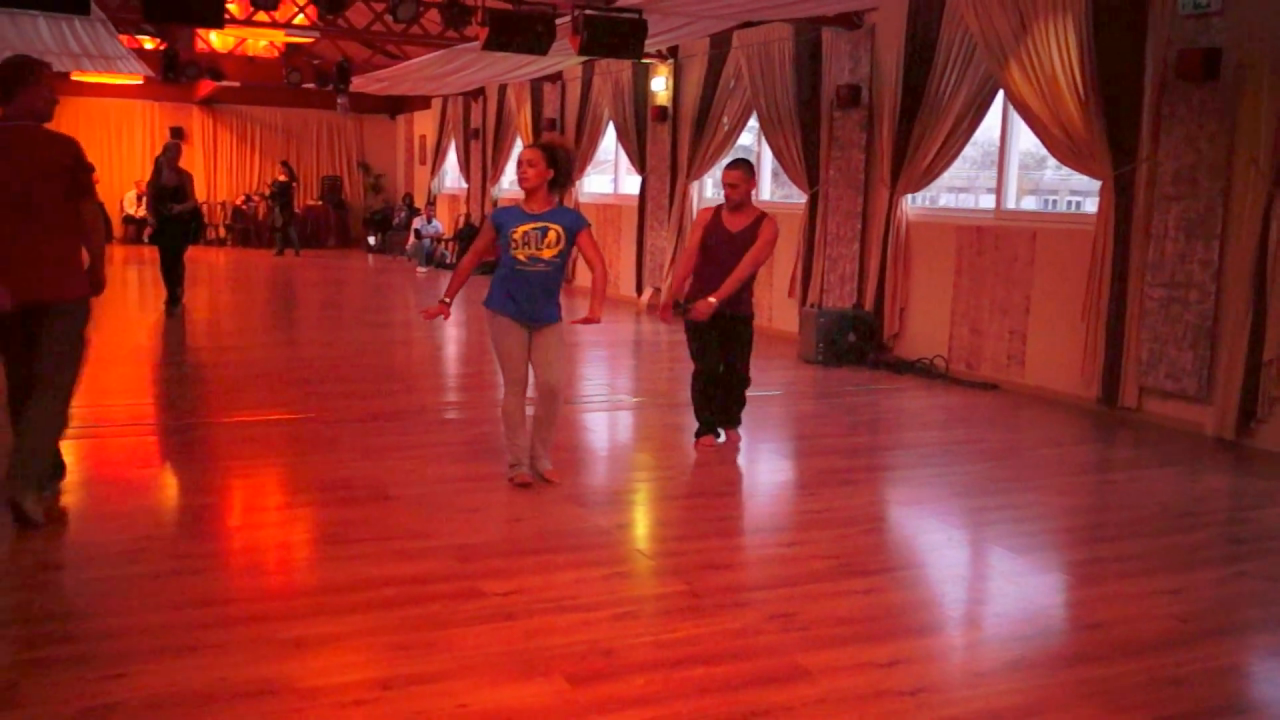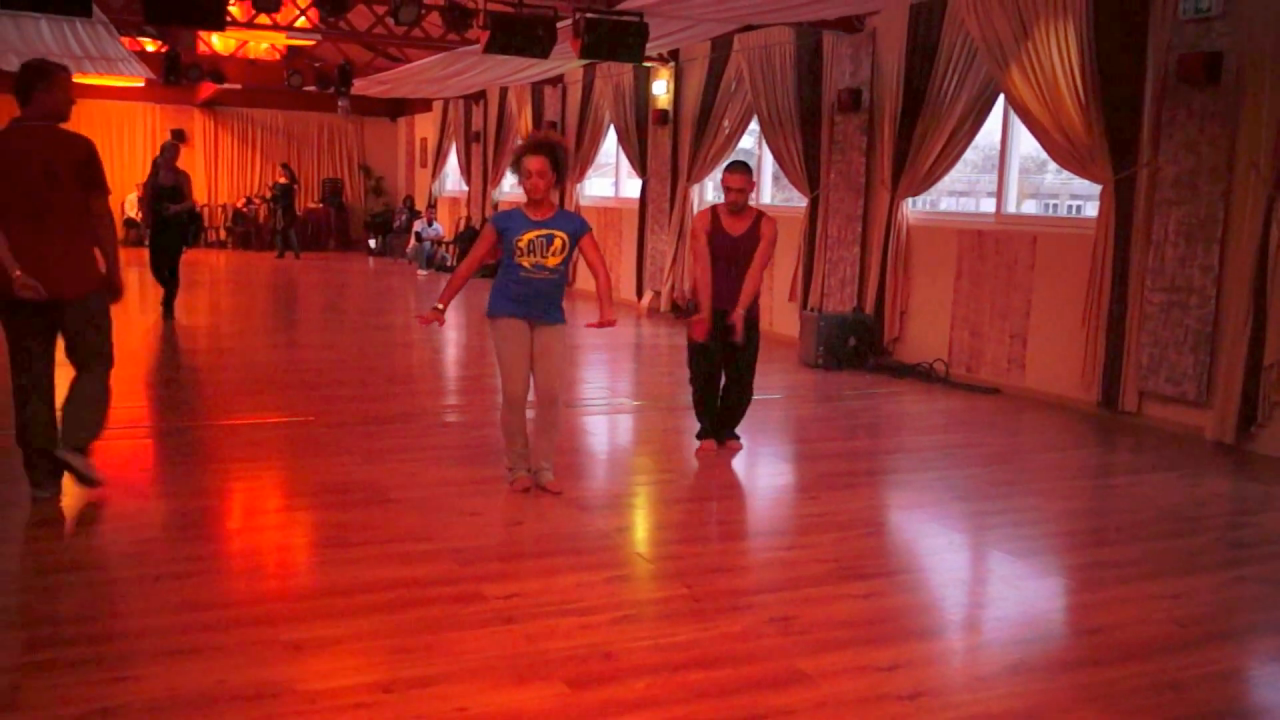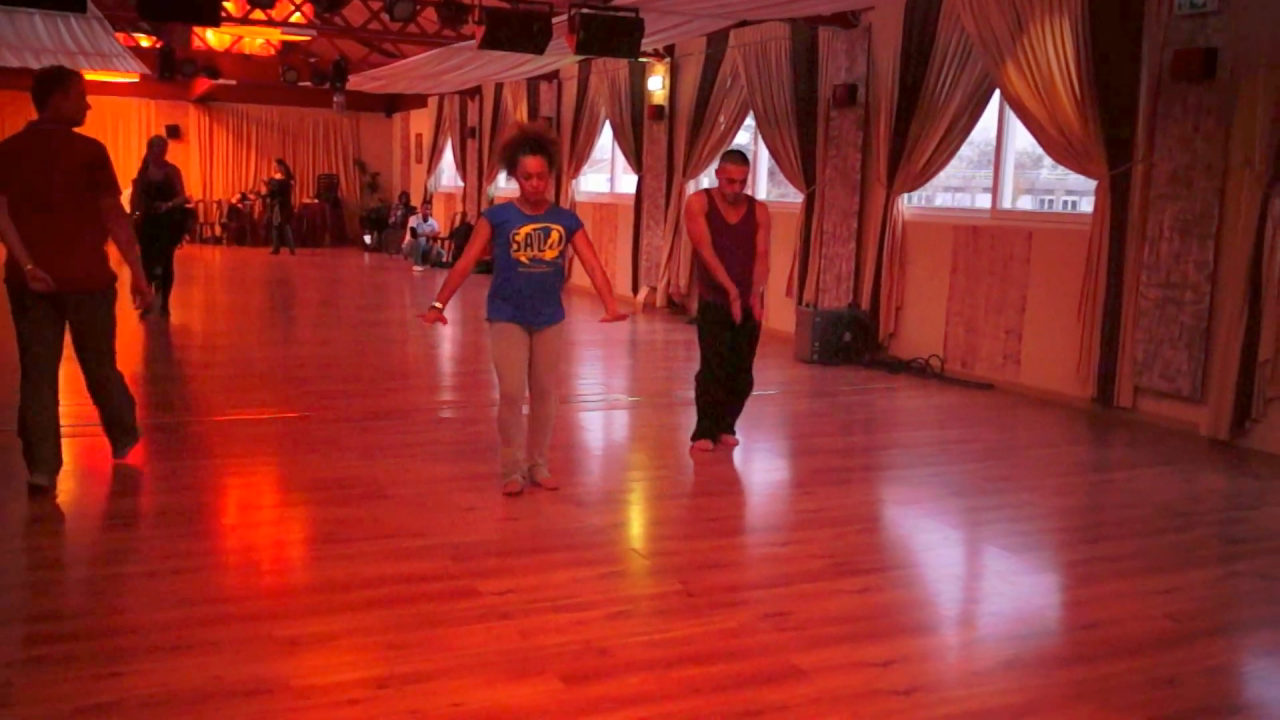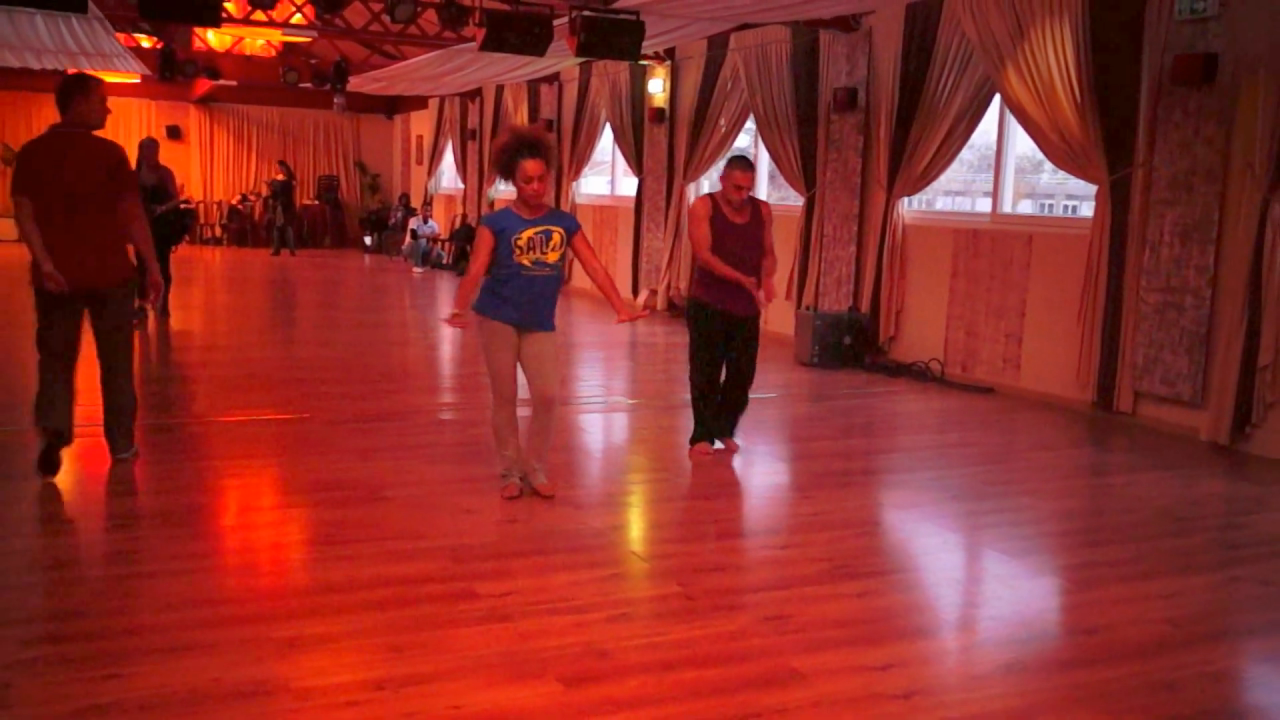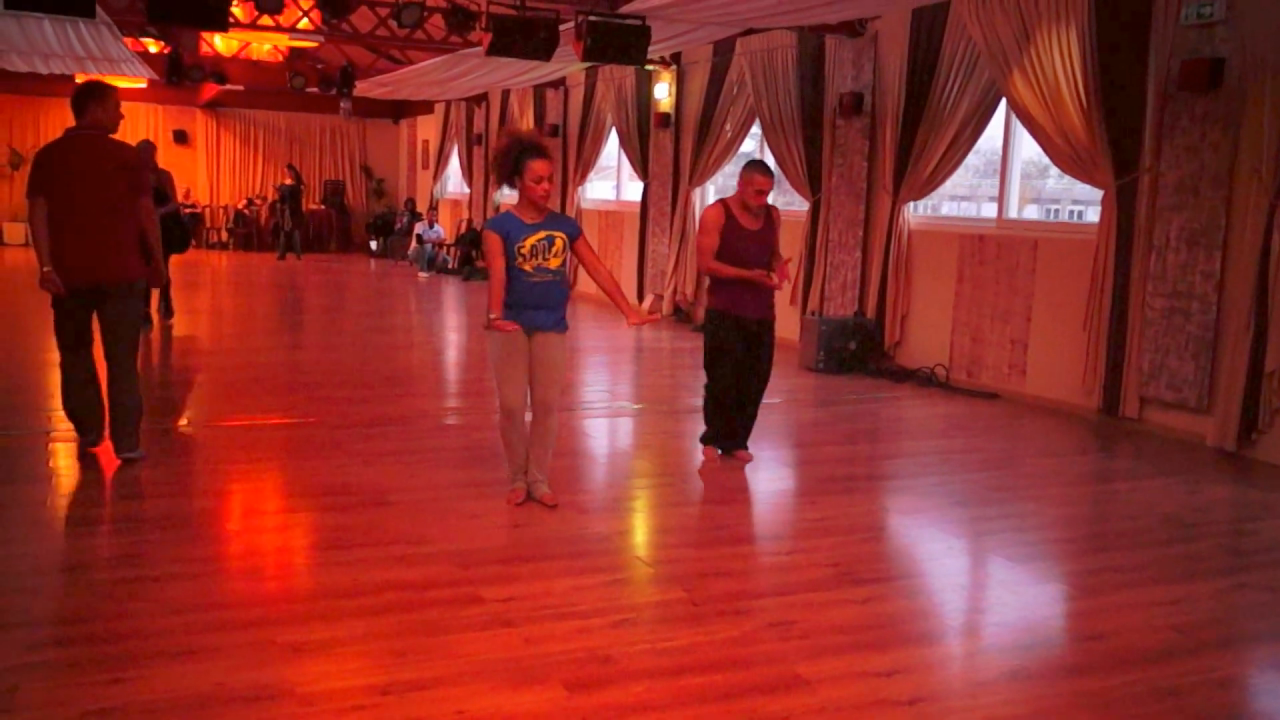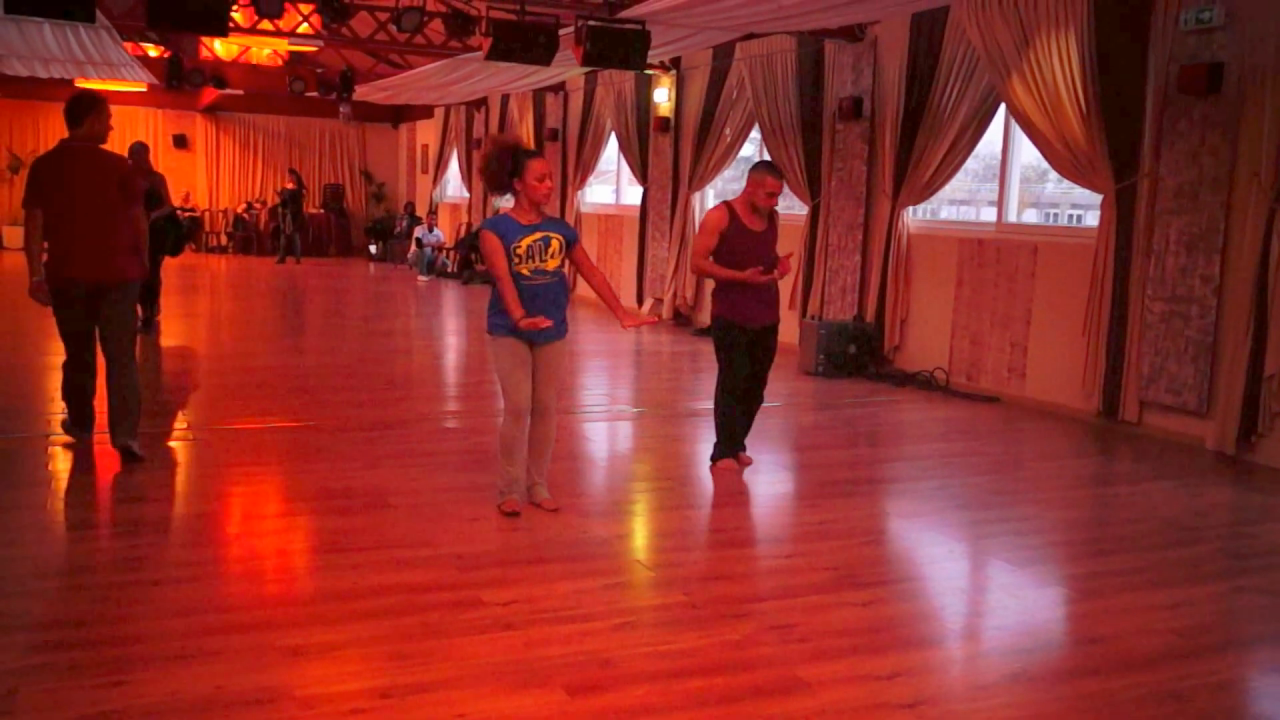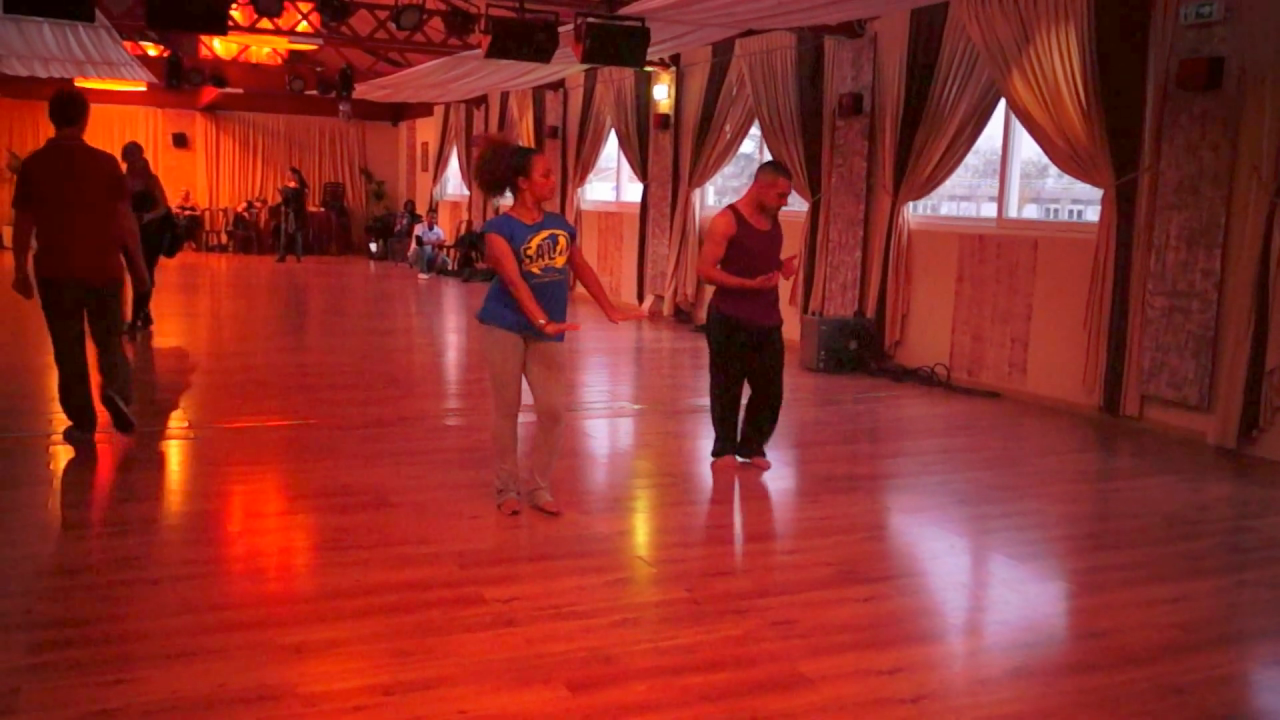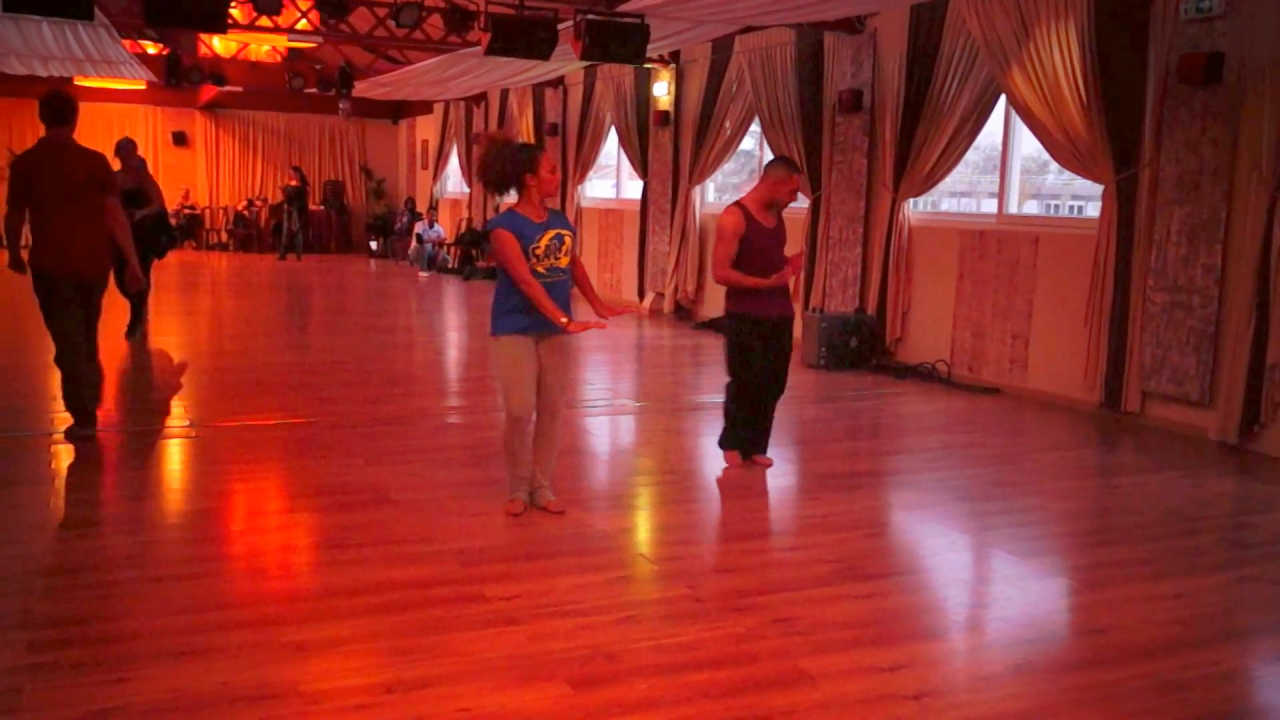
dt=0.2s
person 1, frame 1
right shoulder: (64, 149)
right elbow: (90, 217)
right wrist: (97, 268)
right hip: (59, 288)
right knee: (52, 389)
left ankle: (41, 481)
person 1, frame 2
right shoulder: (77, 148)
right elbow: (101, 216)
right wrist: (113, 270)
right hip: (76, 281)
right knee: (93, 366)
left ankle: (42, 477)
right ankle: (71, 446)
person 1, frame 3
right shoulder: (89, 150)
right elbow: (114, 215)
right wrist: (137, 271)
right hip: (86, 276)
left knee: (37, 374)
right knee: (100, 365)
left ankle: (42, 467)
right ankle: (123, 438)
person 1, frame 4
left shoulder: (31, 153)
right shoulder: (109, 153)
left elbow: (24, 214)
right elbow: (133, 215)
left wrist: (46, 265)
right wrist: (152, 267)
left hip: (57, 276)
right hip: (110, 273)
left knee: (55, 362)
right knee: (117, 362)
left ankle: (54, 429)
right ankle: (121, 442)
person 1, frame 5
left shoulder: (48, 156)
right shoulder: (124, 154)
left elbow: (38, 214)
right elbow: (146, 213)
left wrist: (47, 266)
right wrist: (156, 261)
left hip: (68, 271)
right hip: (121, 269)
left knee: (76, 352)
right knee: (122, 359)
left ankle: (90, 428)
right ankle: (127, 441)
person 1, frame 6
left shoulder: (44, 166)
right shoulder: (118, 165)
left elbow: (34, 224)
right elbow: (138, 220)
left wrist: (36, 275)
right wrist: (141, 262)
left hip: (67, 275)
right hip: (118, 272)
left knee: (79, 354)
right knee: (121, 356)
left ankle: (81, 423)
right ankle: (125, 433)
person 1, frame 7
left shoulder: (33, 165)
right shoulder: (105, 162)
left elbow: (23, 223)
right elbow: (125, 219)
left wrist: (21, 270)
right wrist: (139, 266)
left hip: (57, 271)
right hip: (104, 268)
left knee: (69, 351)
right knee: (110, 341)
left ankle: (83, 424)
right ankle: (116, 394)
person 1, frame 8
left shoulder: (25, 164)
right shoulder: (95, 161)
left elbow: (14, 217)
right elbow: (115, 215)
left wrist: (13, 253)
right wrist: (132, 263)
left hip: (51, 265)
right hip: (94, 263)
left knee: (68, 342)
right knee: (86, 336)
left ankle: (84, 418)
right ankle: (87, 406)
person 2, frame 1
left shoulder: (571, 220)
right shoulder: (503, 217)
left elbow: (598, 266)
right elbow: (471, 260)
left wrist: (596, 308)
right wrist: (446, 300)
left hip: (547, 316)
right hip: (505, 310)
left knee: (552, 387)
right knee: (514, 385)
left ankle: (541, 456)
right ankle: (518, 462)
person 2, frame 2
left shoulder: (574, 224)
right shoulder: (504, 221)
left elbow: (599, 270)
right elbow: (469, 265)
left wrist: (606, 311)
right wrist: (440, 306)
left hip: (550, 318)
right hip: (509, 314)
left knee: (550, 395)
right knee: (514, 395)
left ankle: (542, 467)
right ankle: (518, 466)
person 2, frame 3
left shoulder: (566, 220)
right shoulder: (497, 216)
left elbow: (592, 265)
right elbow: (466, 263)
left wrist: (611, 306)
right wrist: (439, 304)
left hip: (548, 318)
right hip: (507, 315)
left knee: (544, 393)
right knee: (512, 393)
left ankle: (538, 464)
right ankle: (512, 470)
person 2, frame 4
left shoulder: (565, 222)
right shoulder: (496, 223)
left elbow: (594, 267)
right elbow: (476, 269)
left wrist: (621, 307)
right wrist: (459, 311)
left hip: (540, 322)
right hip: (498, 316)
left knee: (547, 396)
right knee: (505, 397)
left ankle: (534, 468)
right ankle: (510, 473)
person 2, frame 5
left shoulder: (566, 226)
right shoulder: (499, 227)
left elbow: (598, 271)
right elbow: (498, 274)
left wrist: (630, 311)
right wrist: (495, 316)
left hip: (551, 325)
right hip: (513, 324)
left knee: (547, 404)
right knee: (512, 405)
left ankle: (538, 479)
right ankle: (517, 477)
person 2, frame 6
left shoulder: (561, 229)
right shoulder: (495, 228)
left elbow: (591, 274)
right elbow: (503, 277)
left wrist: (622, 314)
right wrist: (519, 317)
left hip: (551, 331)
right hip: (509, 331)
left knee: (545, 409)
right knee: (517, 408)
left ankle: (538, 484)
right ankle: (510, 489)
person 2, frame 7
left shoulder: (560, 224)
right shoulder: (499, 229)
left elbow: (583, 270)
right elbow: (514, 281)
left wrist: (611, 311)
right wrist: (541, 321)
left hip: (546, 332)
right hip: (505, 324)
left knee: (554, 410)
right knee: (507, 409)
left ankle: (538, 488)
right ankle: (507, 488)
person 2, frame 8
left shoulder: (561, 221)
right shoulder: (505, 226)
left elbow: (575, 267)
right elbow: (526, 281)
left wrist: (598, 306)
right wrist: (564, 320)
left hip: (553, 330)
right hip: (515, 327)
left knee: (551, 410)
right knee: (520, 411)
left ankle: (541, 487)
right ankle: (517, 487)
person 3, frame 1
left shoulder: (766, 226)
right shoulder: (707, 217)
left elbow: (745, 269)
right elbow: (689, 257)
left wrist: (713, 300)
right wrist: (672, 296)
left hip: (738, 312)
right hip: (700, 307)
left knee: (737, 373)
right knee: (707, 368)
left ankle: (729, 420)
right ankle: (706, 428)
person 3, frame 2
left shoulder: (765, 225)
right shoulder: (704, 219)
left elbow: (755, 272)
right elbow: (702, 267)
left wrist: (739, 313)
right wrist: (704, 312)
left hip: (745, 315)
right hip: (711, 312)
left knee: (741, 381)
right knee: (704, 375)
left ankle: (727, 431)
right ankle: (708, 431)
person 3, frame 3
left shoulder: (759, 211)
right shoulder: (699, 203)
left elbow: (762, 257)
right elbow: (706, 251)
left wrist: (757, 293)
right wrist: (730, 291)
left hip: (749, 302)
right hip: (714, 301)
left knee: (741, 371)
right knee: (712, 369)
left ankle: (725, 427)
right ankle: (704, 432)
person 3, frame 4
left shoulder: (762, 210)
right shoulder: (704, 207)
left elbow: (768, 253)
right elbow: (703, 256)
left wrist: (767, 279)
right wrist: (741, 280)
left hip: (746, 305)
right hip: (708, 304)
left knee: (743, 373)
right knee: (705, 372)
left ankle: (725, 429)
right ankle: (702, 434)
person 3, frame 5
left shoulder: (772, 215)
right shoulder: (716, 214)
right elbow: (706, 264)
left wrist: (779, 267)
right wrist: (750, 275)
left hip: (761, 312)
right hip: (724, 311)
left knee: (754, 380)
right knee: (722, 377)
left ankle: (736, 441)
right ankle: (713, 437)
person 3, frame 6
left shoulder: (772, 217)
right shoulder: (720, 216)
right elbow: (698, 263)
left wrist: (779, 263)
right wrist: (742, 277)
left hip: (766, 316)
right hip: (731, 317)
left knee: (754, 385)
right knee: (732, 384)
left ankle: (736, 444)
right ankle: (724, 452)
person 3, frame 7
left shoulder: (773, 218)
right shoulder: (727, 221)
right elbow: (706, 271)
left wrist: (783, 266)
right wrist: (751, 284)
left hip: (768, 318)
right hip: (730, 317)
left knee: (770, 387)
right knee: (728, 386)
left ankle: (752, 446)
right ankle: (725, 448)
person 3, frame 8
left shoulder: (776, 214)
right shoulder: (734, 218)
right elbow: (720, 272)
left wrist: (789, 263)
right wrist: (766, 283)
left hip: (780, 313)
right hip: (745, 315)
left knee: (773, 384)
right knee: (745, 381)
left ankle: (754, 445)
right ankle: (732, 442)
person 4, frame 1
left shoulder: (185, 176)
right shoulder: (156, 175)
left elbow: (192, 202)
right elbow: (150, 200)
left wrist: (179, 208)
right wrist: (151, 217)
left hip: (180, 224)
right hip: (162, 223)
left knee: (174, 260)
right knee: (166, 261)
left ankle: (173, 297)
right ankle: (173, 295)
person 4, frame 2
left shoulder: (182, 176)
right shoulder: (154, 175)
left elbow: (190, 202)
right elbow: (147, 201)
left wrist: (176, 207)
right wrist: (146, 221)
left hip: (177, 226)
right hip: (158, 225)
left knee: (172, 265)
right knee: (156, 265)
left ankle: (169, 304)
right ankle: (169, 294)
person 4, frame 3
left shoulder: (172, 171)
right shoulder: (143, 171)
left elbow: (182, 197)
right elbow: (136, 197)
left wrist: (168, 205)
right wrist: (134, 217)
left hip: (169, 222)
right hip: (149, 221)
left knee: (166, 262)
right knee: (147, 261)
left ankle: (164, 302)
person 4, frame 4
left shoulder: (165, 173)
right shoulder: (136, 174)
left elbow: (176, 199)
left wrist: (162, 208)
left hip: (164, 225)
left knee: (163, 265)
right knee: (143, 264)
left ankle: (163, 303)
right ankle: (142, 306)
person 4, frame 5
left shoulder: (164, 176)
left elbow: (175, 203)
left wrist: (161, 211)
left hip: (162, 228)
left ankle: (166, 303)
right ankle: (146, 313)
person 4, frame 6
left shoulder: (157, 178)
left elbow: (168, 206)
left wrist: (154, 215)
left hip: (156, 232)
left knee: (152, 273)
left ankle: (152, 312)
right ankle: (147, 316)
person 4, frame 7
left shoulder: (151, 180)
left elbow: (163, 208)
left wrist: (147, 216)
left hip: (150, 234)
left ankle: (136, 320)
right ankle: (145, 314)
person 4, frame 8
left shoulder: (144, 177)
right shoulder: (114, 178)
left elbow: (156, 205)
left wrist: (140, 213)
left hip: (144, 233)
right knee: (122, 278)
left ankle: (135, 321)
right ankle: (140, 310)
